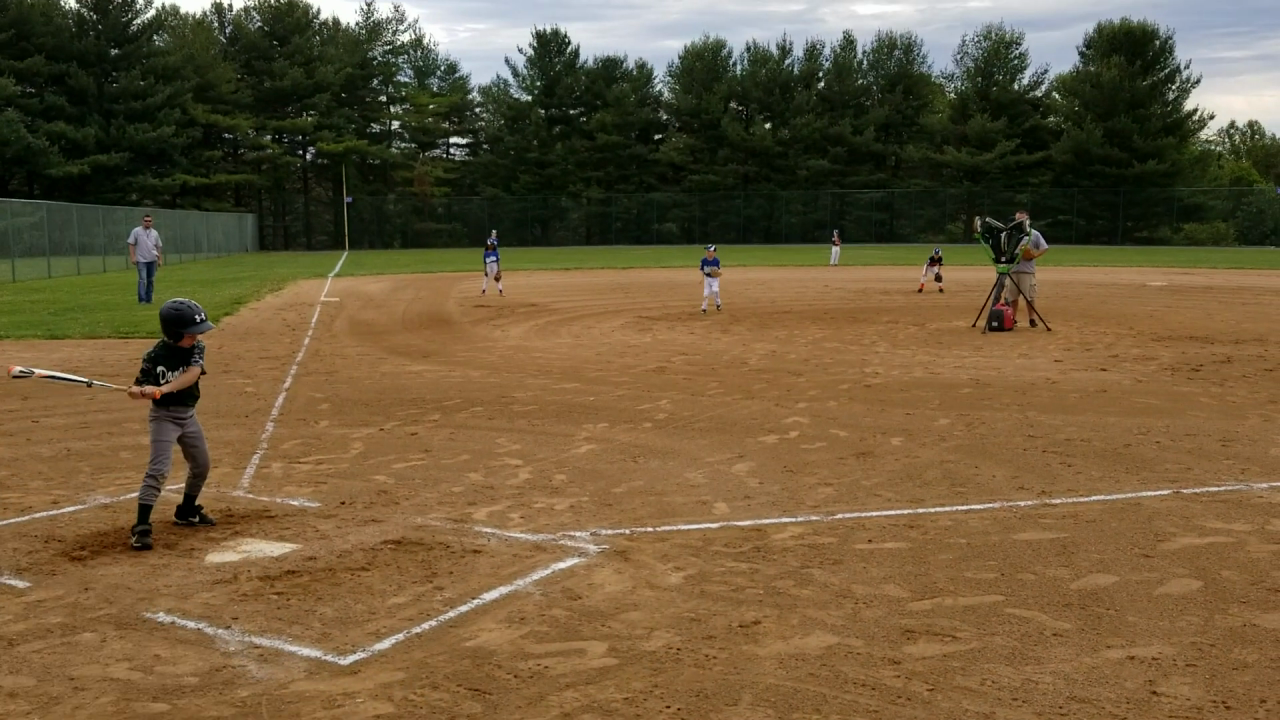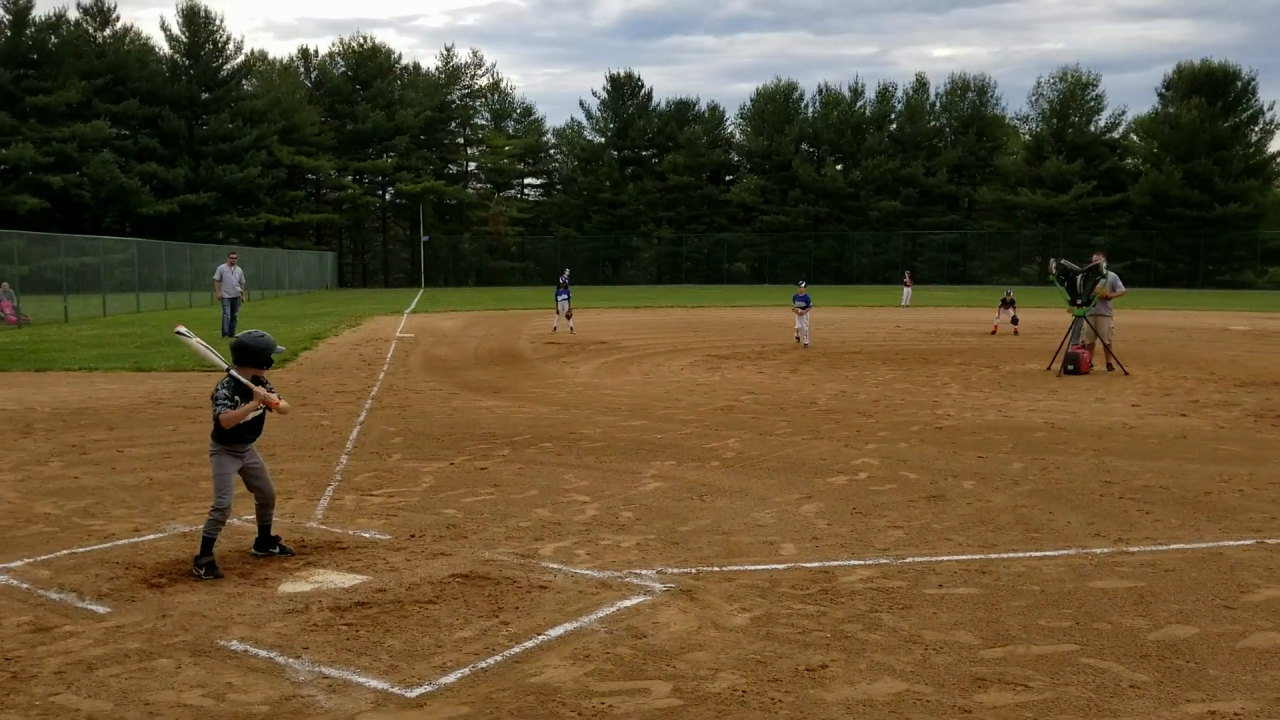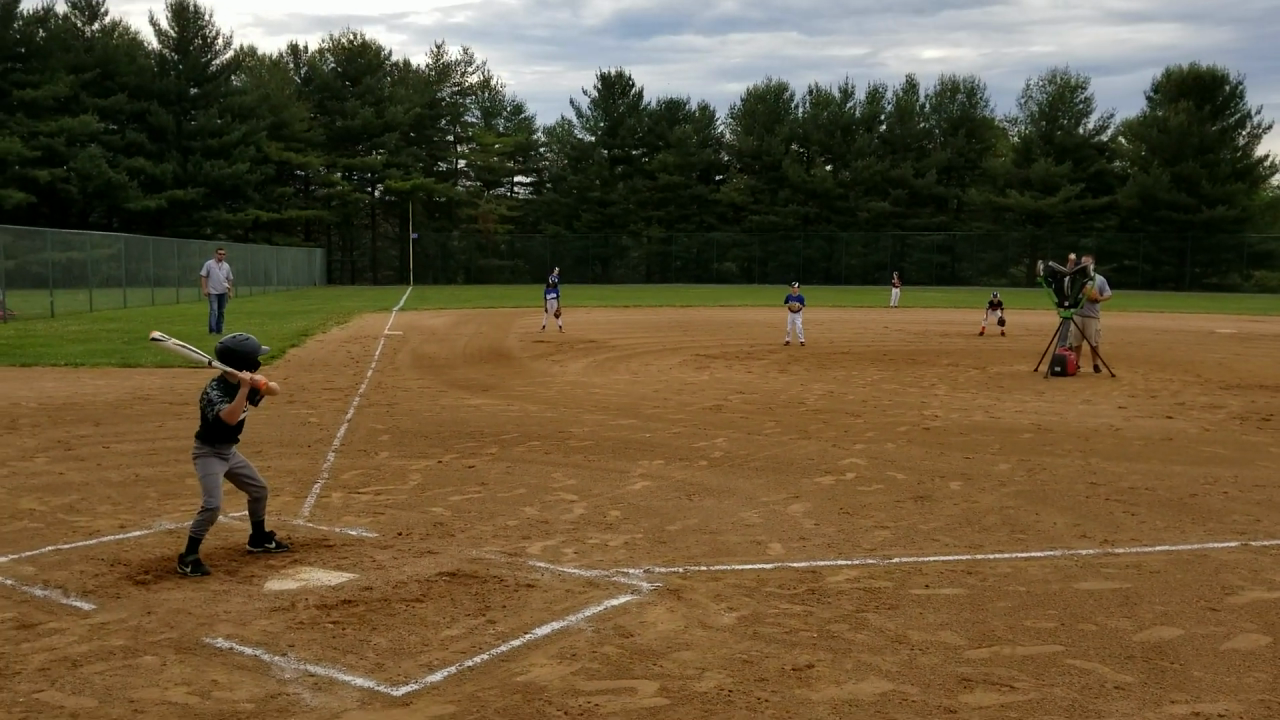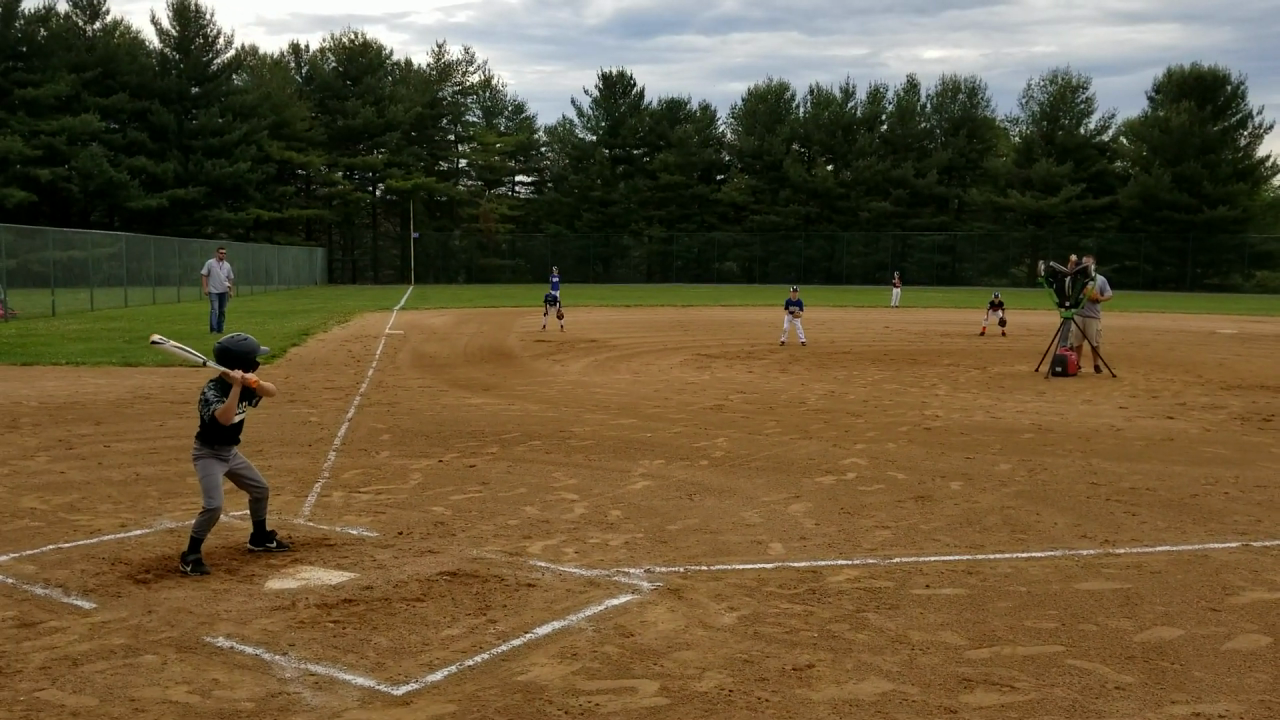
dt=1s
person 1, frame 1
left shoulder: (197, 347)
right shoulder: (154, 355)
left elbow: (193, 373)
right elbow: (143, 387)
left wrist: (163, 387)
right wrist: (140, 392)
left hip: (189, 415)
right hip: (163, 417)
left knee: (201, 465)
right knee: (158, 470)
left ankle: (186, 511)
right ankle: (141, 527)
person 1, frame 2
left shoulder: (259, 382)
right shoulder: (225, 388)
left elbow: (286, 409)
right elbow: (226, 422)
left wrist: (274, 401)
right wrist: (254, 402)
left hip: (247, 449)
right hip: (224, 451)
left knee: (267, 495)
right knee: (223, 505)
left ankle: (264, 543)
right ankle: (203, 559)
person 1, frame 3
left shoulder: (243, 382)
right shoulder: (214, 390)
left elbow: (275, 390)
right elbow: (231, 418)
left wrist: (262, 383)
right wrist: (244, 388)
left hip: (229, 451)
right hip: (209, 453)
left knee: (259, 490)
right knee: (212, 505)
left ankle: (259, 538)
right ankle: (189, 557)
person 1, frame 4
left shoulder: (242, 384)
right shoulder: (211, 390)
left elbow: (272, 391)
right elbow: (224, 418)
left wrist: (255, 383)
right wrist: (236, 387)
left hip: (231, 452)
right hip: (208, 454)
left knee: (260, 489)
right knee: (214, 505)
left ankle: (260, 538)
right ankle: (190, 556)
